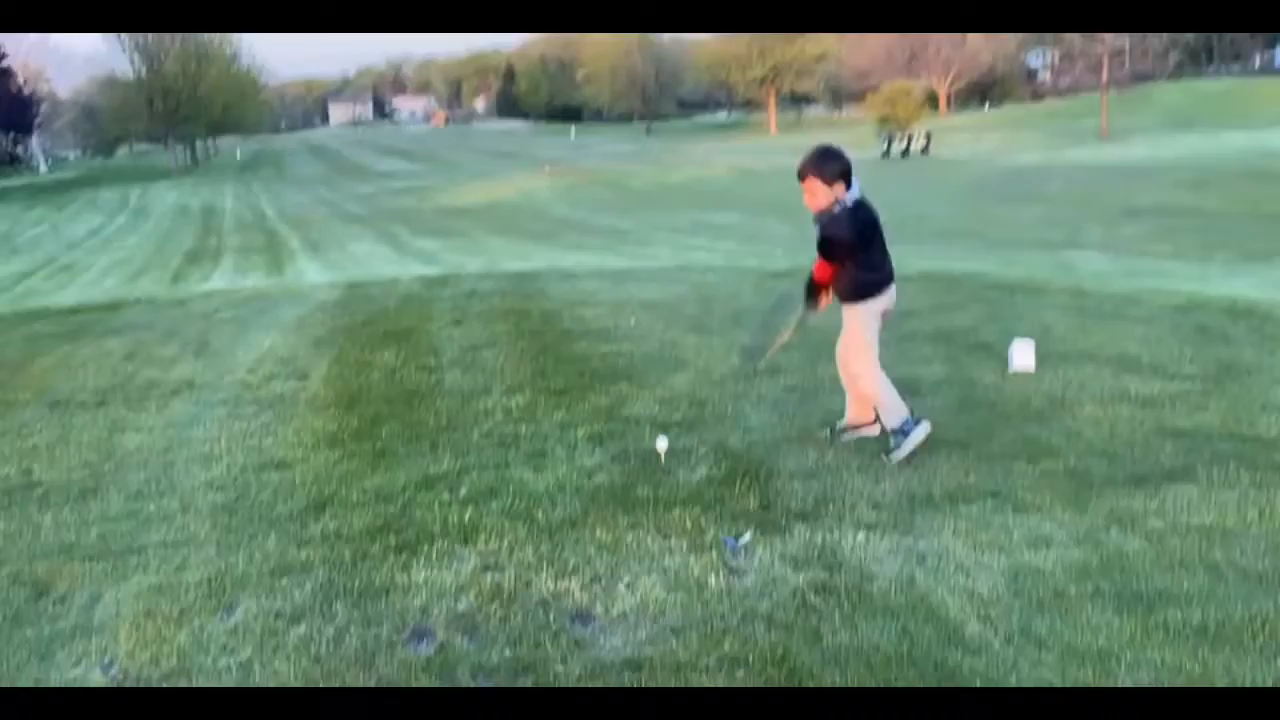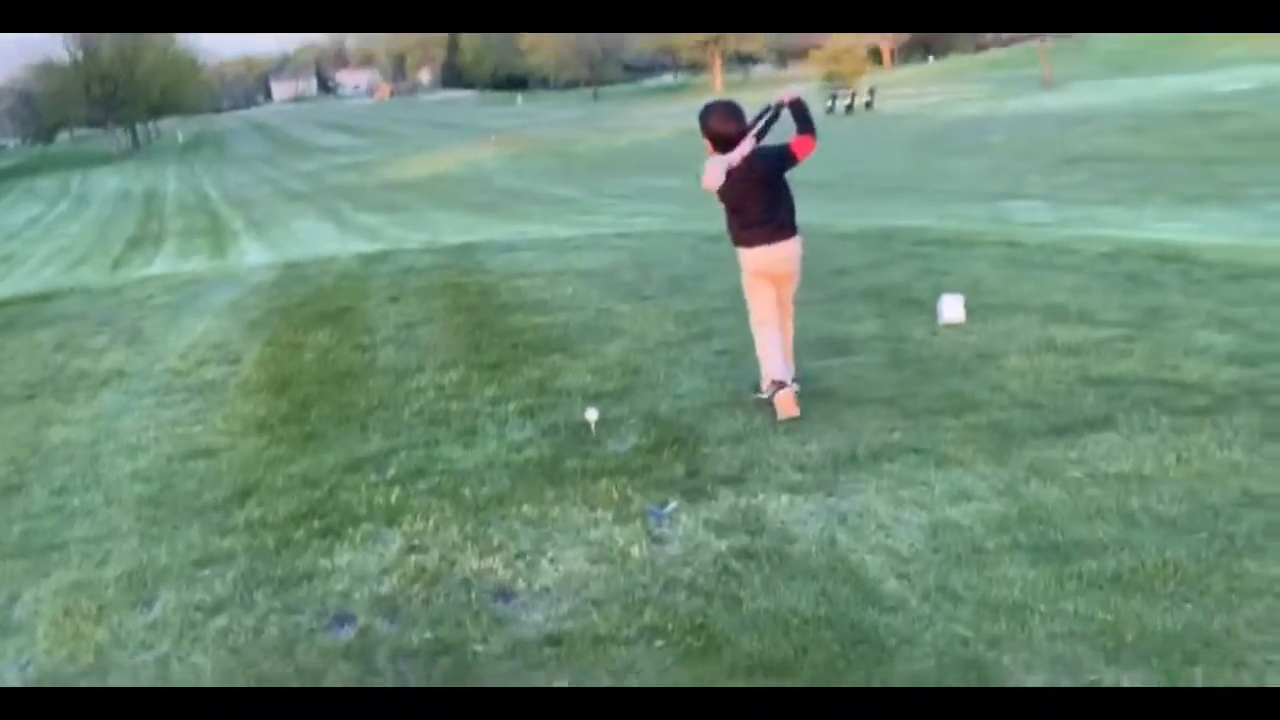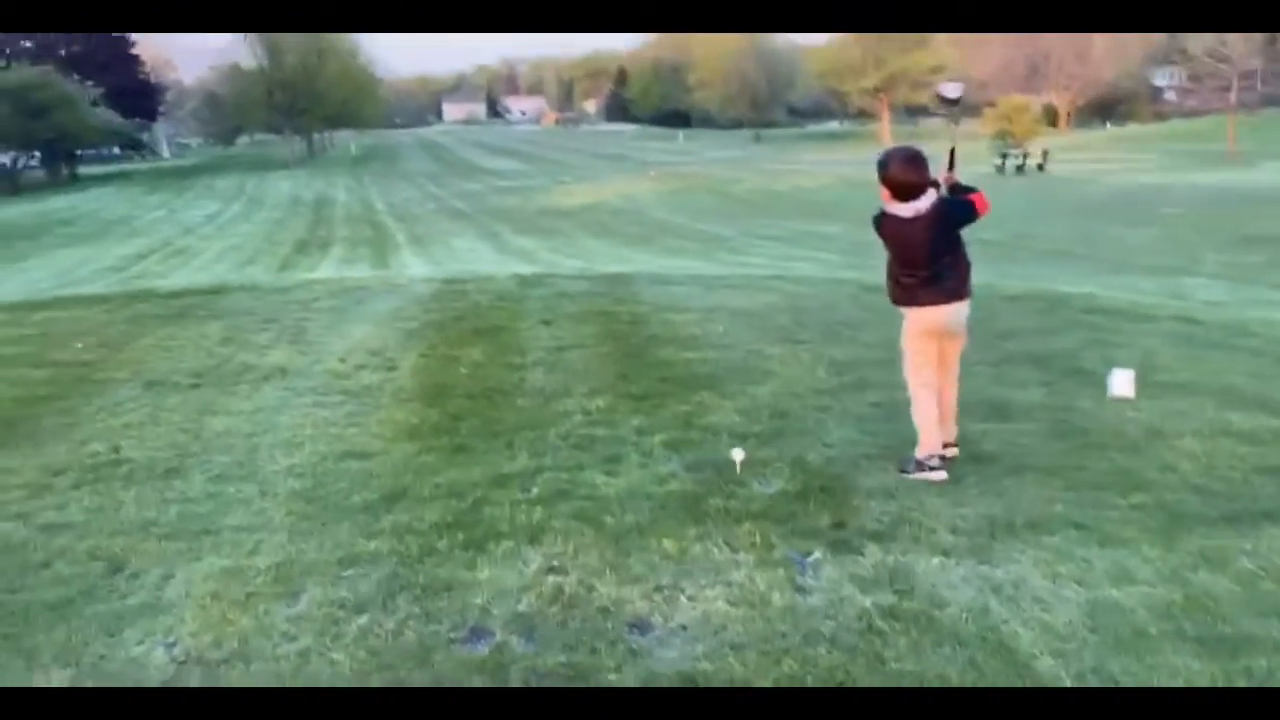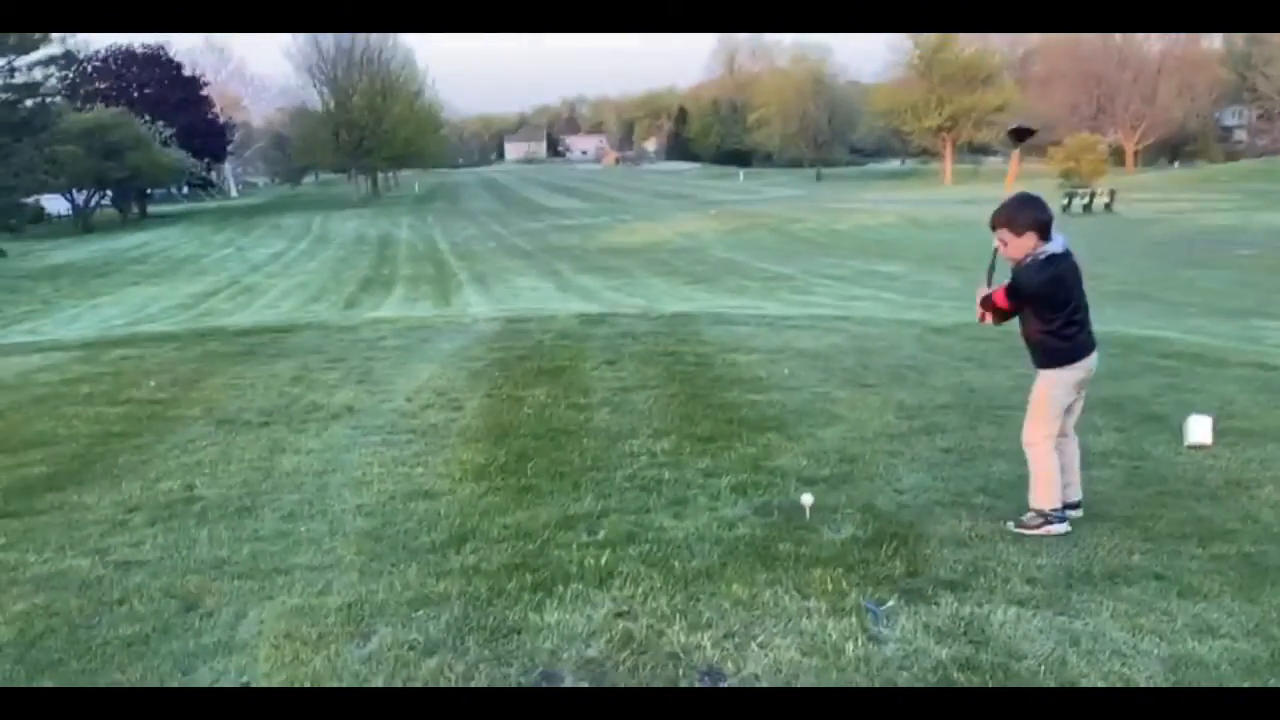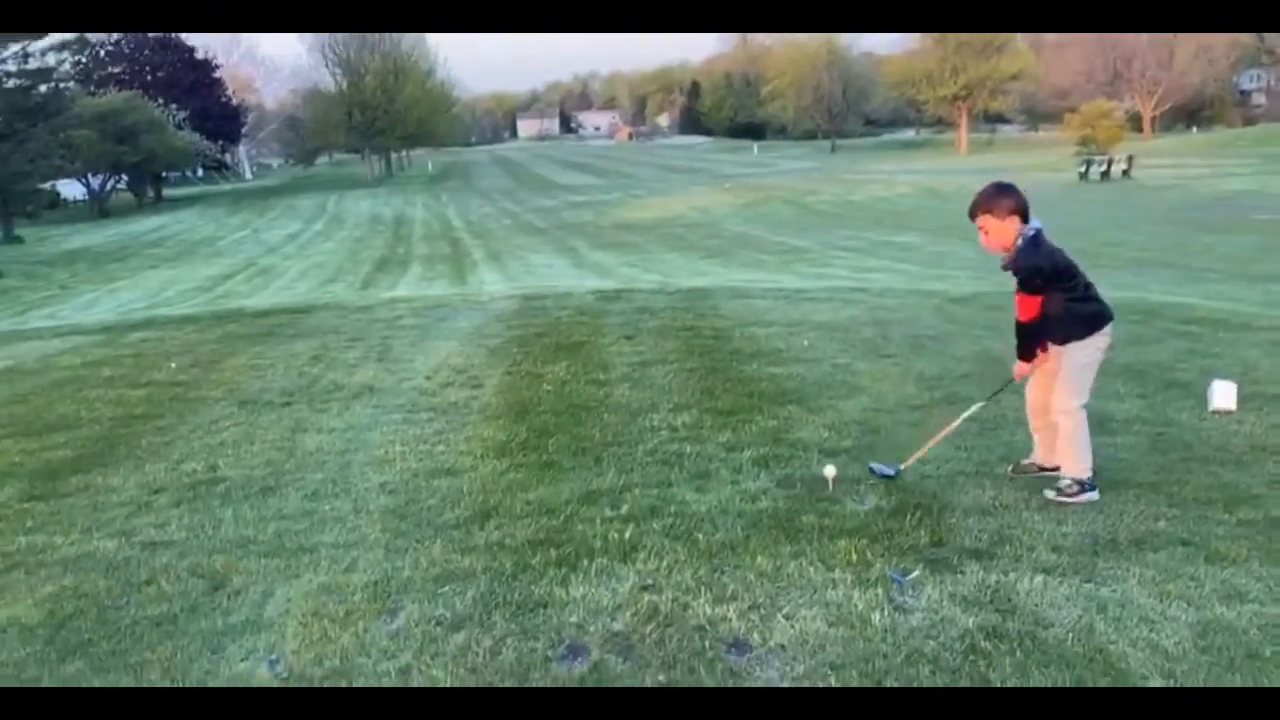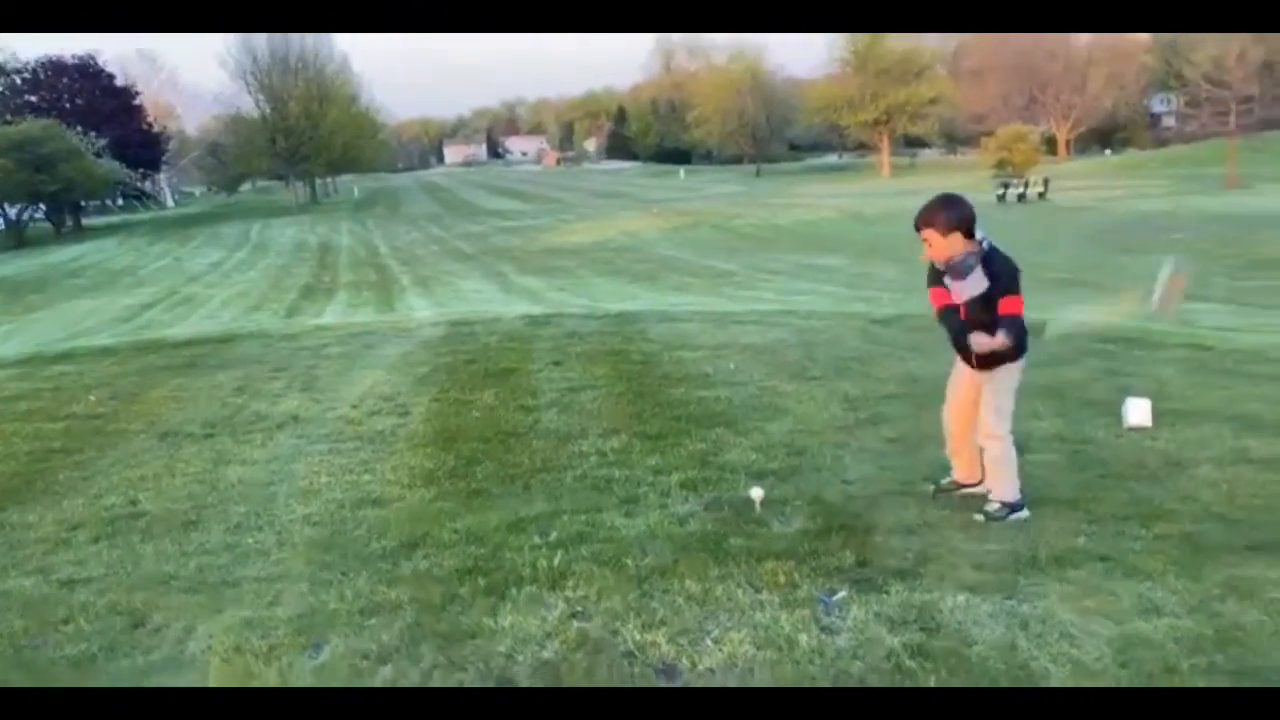
dt=0.7s
person 1, frame 1
left shoulder: (835, 227)
right shoulder: (855, 206)
left elbow: (824, 266)
left wrist: (815, 293)
right wrist: (826, 289)
left hip: (862, 300)
right hip: (879, 290)
left knee: (863, 366)
right knee: (847, 356)
left ankle: (904, 423)
right ankle: (860, 417)
person 1, frame 2
left shoulder: (713, 170)
right shoulder: (765, 160)
left elbow: (741, 146)
right elbow: (807, 140)
left wrist: (774, 109)
right wrist: (795, 104)
left hip: (752, 255)
right hip: (786, 246)
left knee: (764, 322)
right knee: (783, 313)
left ankle: (777, 383)
right ankle: (784, 377)
person 1, frame 3
left shoulder: (883, 223)
right shoulder: (946, 211)
right elbow: (980, 202)
left wrist: (937, 190)
right wrist: (952, 186)
left hip: (919, 314)
right hip: (956, 306)
left knee: (922, 385)
right knee: (947, 376)
left ankle: (929, 457)
right ankle: (945, 438)
person 1, frame 4
left shoulder: (1030, 277)
right shoulder: (1062, 258)
left elbow: (1001, 301)
left wrist: (984, 302)
right wrist: (997, 312)
left hip: (1059, 365)
right hip: (1082, 357)
left knee: (1037, 437)
right knee: (1062, 431)
left ankle: (1049, 511)
right ankle: (1069, 498)
person 1, frame 5
left shoulder: (1031, 261)
right shoulder: (1029, 252)
left elbow: (1028, 315)
right elbow: (1035, 310)
left wrist: (1024, 356)
right wrist: (1039, 347)
left hip: (1086, 334)
right hip: (1062, 334)
left knee: (1066, 404)
right knee: (1038, 395)
left ankle: (1082, 479)
right ankle: (1049, 458)
person 1, frame 6
left shoulder: (999, 267)
right shoulder: (939, 271)
left elbow: (1013, 315)
right elbow: (946, 313)
left wrist: (1004, 337)
right wrist: (970, 338)
left hip: (1004, 360)
right hip: (968, 358)
left knee: (992, 428)
right knee: (955, 418)
left ankle: (1009, 499)
right ankle: (968, 476)
